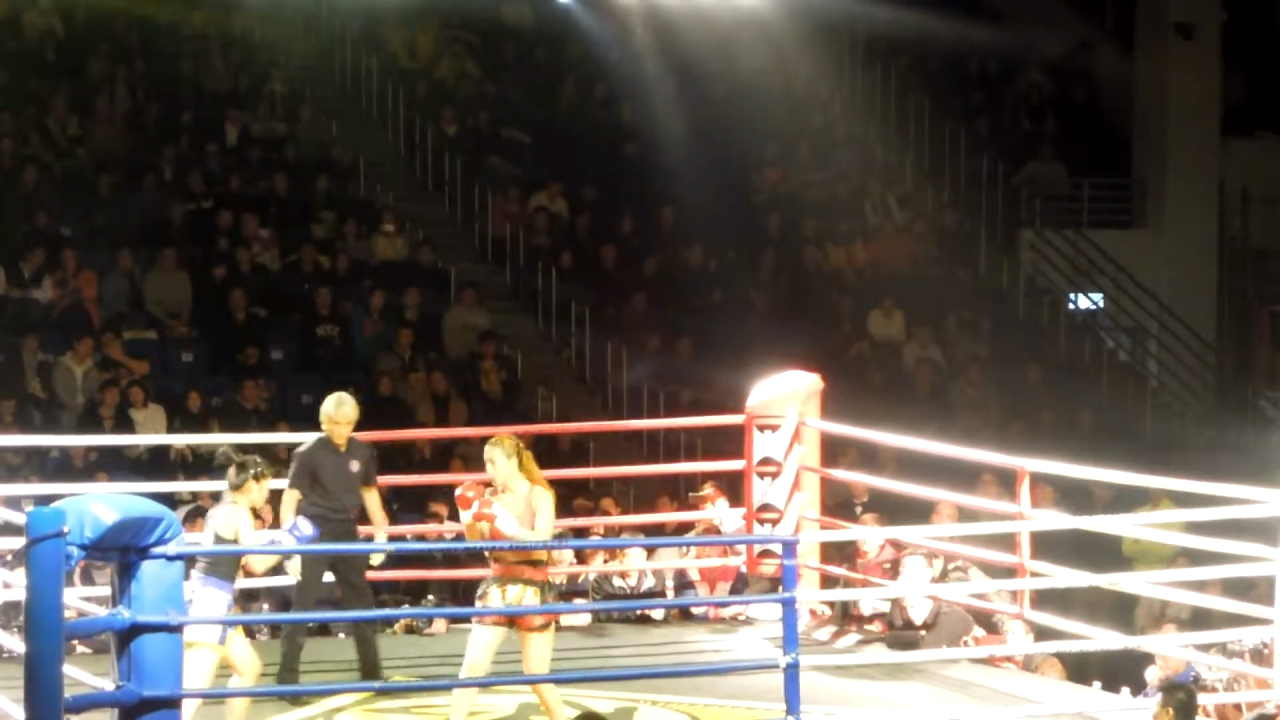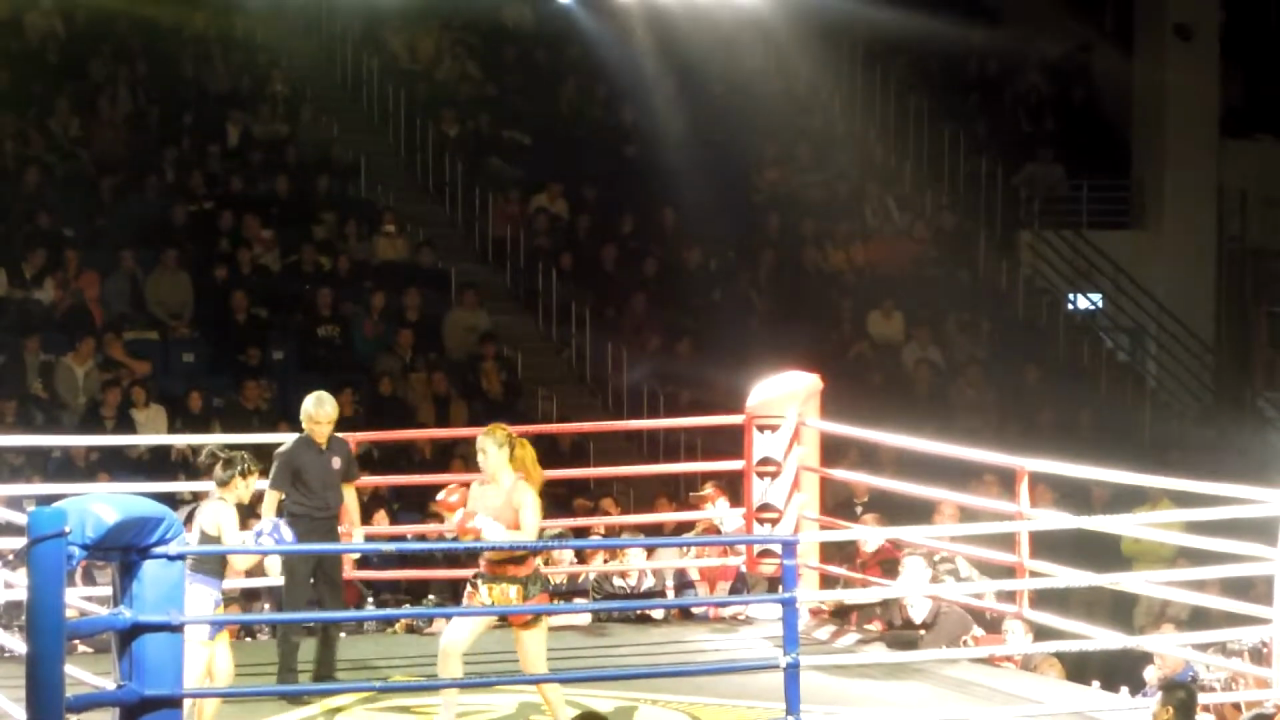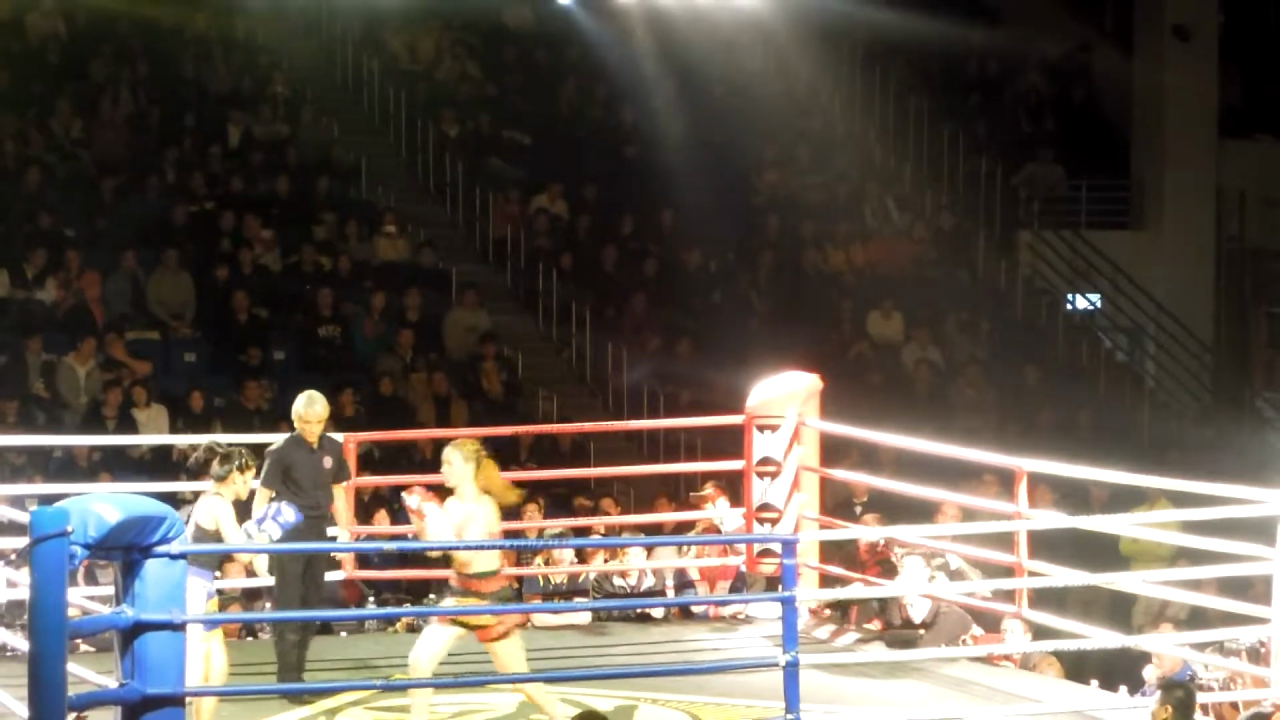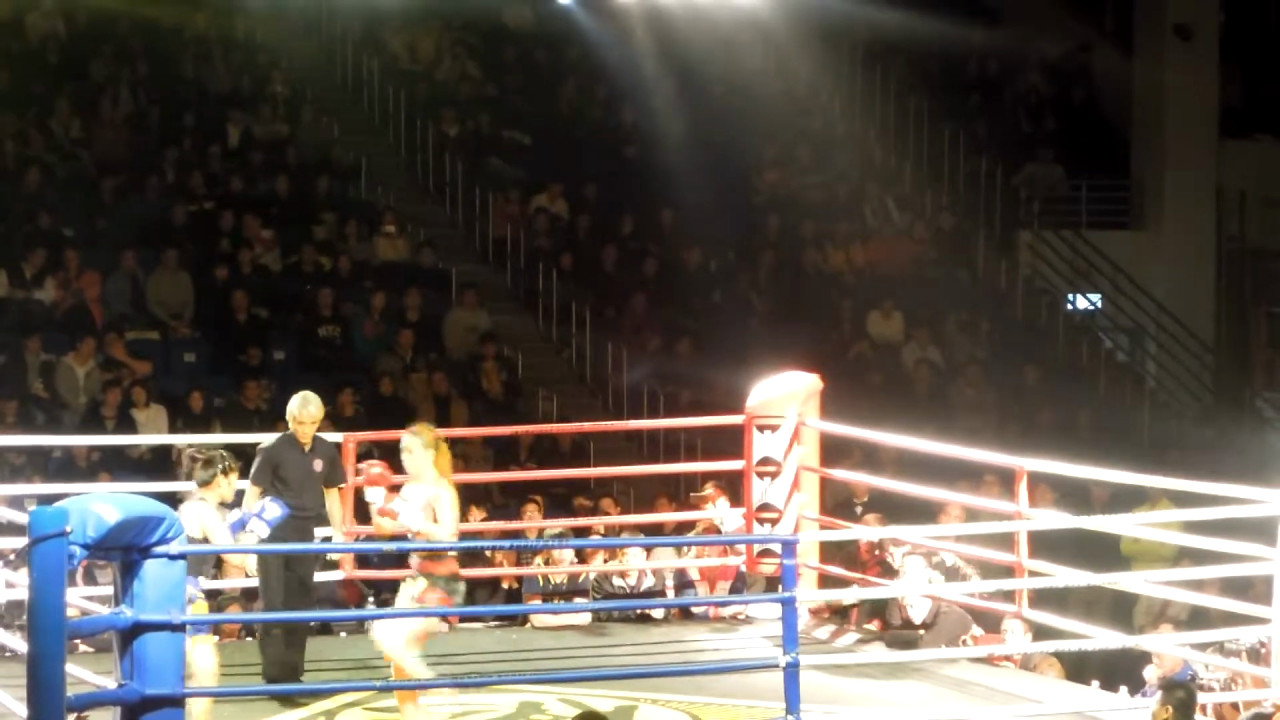
dt=0.2s
person 1, frame 1
left shoulder: (361, 452)
right shoulder: (309, 453)
left elbow: (369, 492)
right elbow: (290, 498)
left wrist: (381, 533)
left hip: (346, 534)
right hip: (315, 534)
left knee: (362, 603)
right knee: (304, 607)
left ankle: (371, 674)
right ankle: (287, 680)
person 1, frame 2
left shoulder: (341, 449)
right shoulder: (290, 453)
right elbow: (271, 499)
left wrist: (356, 529)
left hip: (329, 532)
right hip: (299, 533)
left knee: (333, 603)
right knee: (295, 608)
left ankle: (324, 673)
right ankle: (287, 681)
person 1, frame 3
left shoulder: (332, 448)
right shoulder: (282, 451)
right elbow: (262, 496)
left wrist: (343, 530)
left hip: (317, 532)
right hip: (288, 533)
left knee: (310, 605)
right knee: (288, 608)
left ankle: (296, 674)
right ankle: (288, 681)
person 1, frame 4
left shoulder: (326, 451)
right shoulder: (273, 450)
left elbow: (331, 493)
right elbow: (252, 494)
left wrist: (338, 534)
left hip: (304, 534)
right hip: (273, 533)
left knee: (302, 607)
right knee: (273, 606)
left ankle: (291, 676)
right ankle: (275, 678)
person 2, frame 1
left shoulder: (539, 495)
right shoulder: (489, 498)
left elbow: (541, 541)
right elbow: (475, 542)
left wrist: (506, 525)
right wrist: (468, 518)
left hip: (532, 590)
right hip: (497, 588)
left knee: (536, 676)
right knee: (473, 667)
person 2, frame 2
left shoulder: (522, 491)
right shoulder: (479, 489)
left elbow: (529, 539)
right elbow: (469, 539)
left wrist: (493, 530)
right wrist: (457, 518)
left hip: (521, 584)
right hip: (488, 581)
left knee: (535, 671)
right knee: (449, 646)
person 2, frame 3
left shoulder: (482, 506)
right shoulder: (451, 505)
left elbow: (466, 556)
left wrist: (435, 521)
right wrist: (420, 519)
left hip: (489, 599)
right hip: (460, 596)
right knee: (418, 662)
person 2, frame 4
left shoulder: (442, 489)
right shoulder: (411, 488)
left elbow: (447, 538)
right elbow: (385, 528)
left wrist: (412, 519)
right wrist: (375, 494)
left hip: (440, 582)
right hip: (419, 579)
left knee: (383, 633)
right knee: (401, 664)
left ankle: (426, 681)
person 3, frame 1
left shoulder: (221, 510)
right shoulder: (239, 514)
right elbow: (257, 565)
left wrist: (269, 542)
right wrist: (289, 540)
left hip: (211, 599)
right hip: (207, 599)
left knee: (248, 667)
right knee: (196, 687)
person 3, frame 2
left shoulder: (210, 507)
right shoulder: (224, 510)
right elbow: (238, 563)
left hip: (203, 597)
right hip: (197, 597)
left knee: (222, 672)
right knee: (190, 683)
person 3, frame 3
left shoulder: (210, 502)
right shoulder: (219, 504)
right elbow: (242, 554)
left hip: (200, 592)
right hip: (192, 591)
left knee: (216, 670)
right knee: (191, 678)
person 3, frame 4
left shoulder: (201, 509)
right shoulder: (204, 511)
right elbow: (235, 559)
left wrist: (235, 525)
left hip: (189, 597)
left knee: (206, 670)
